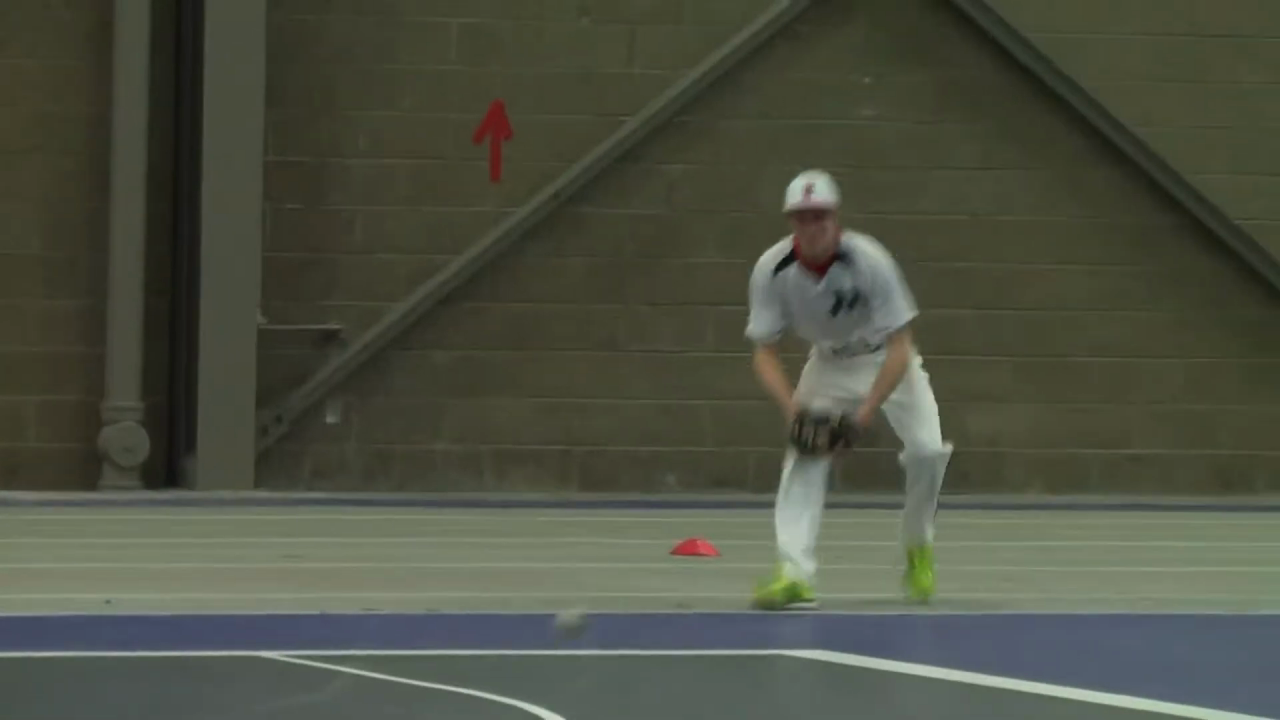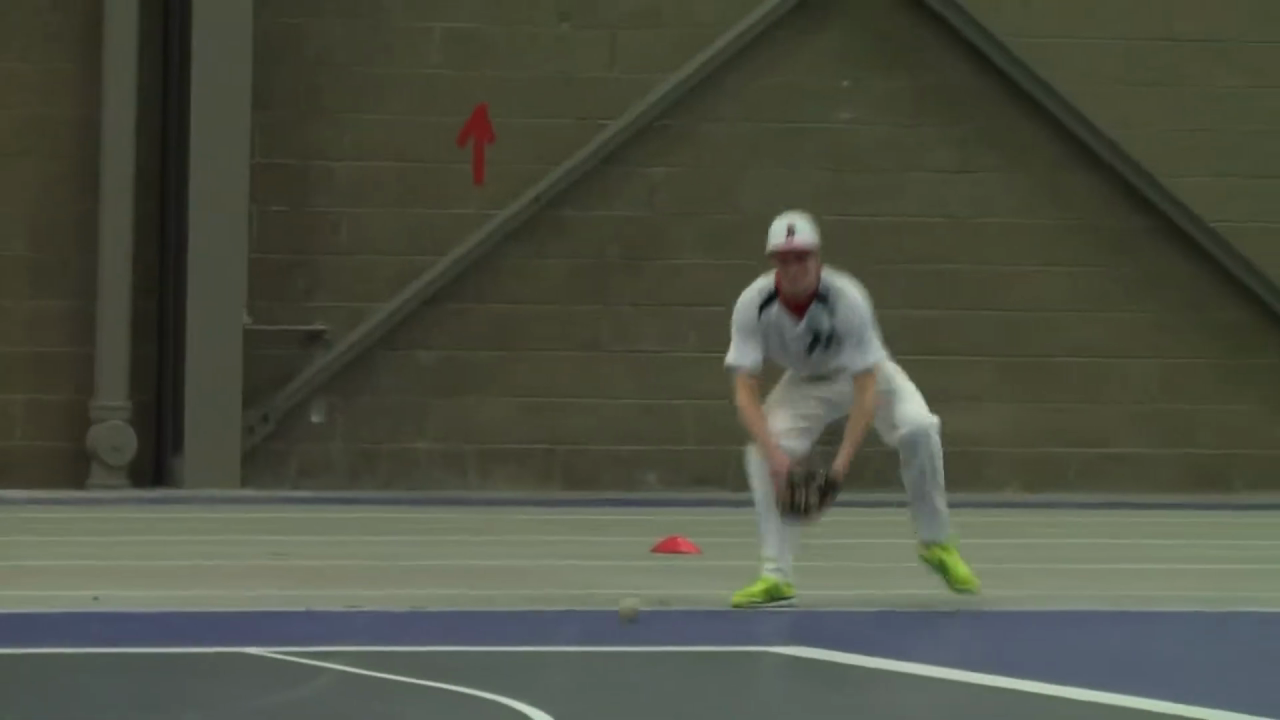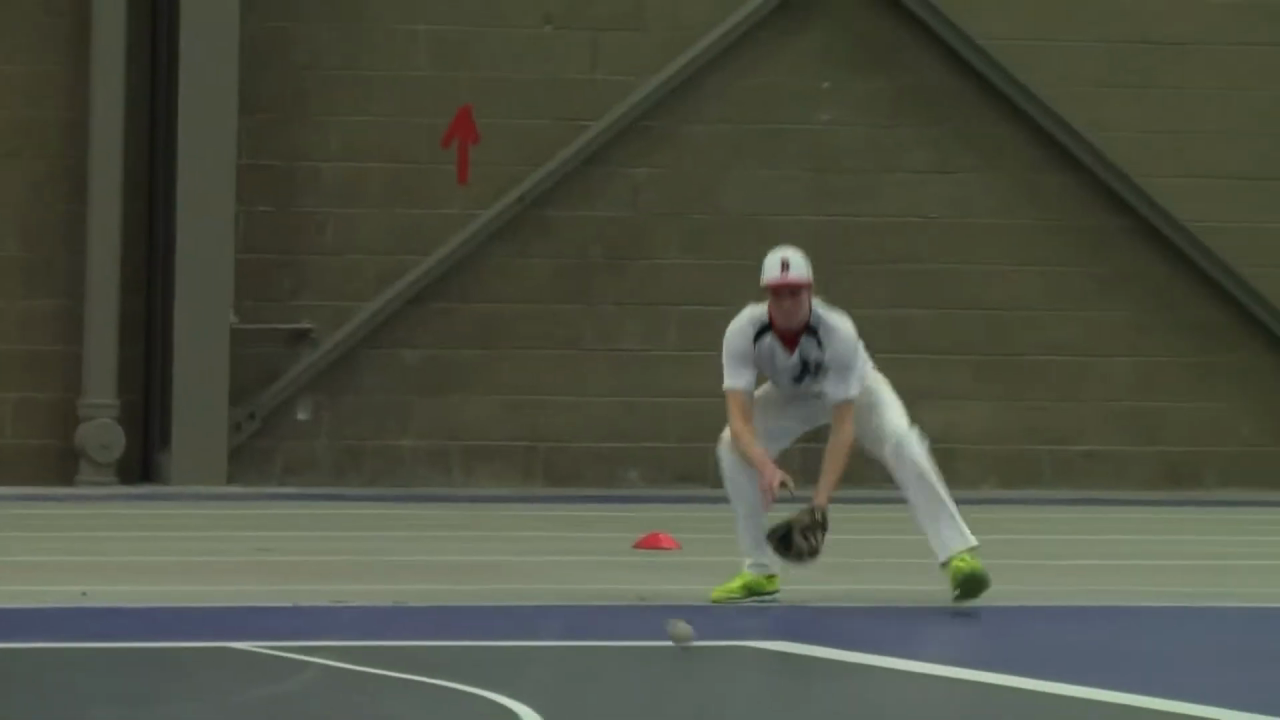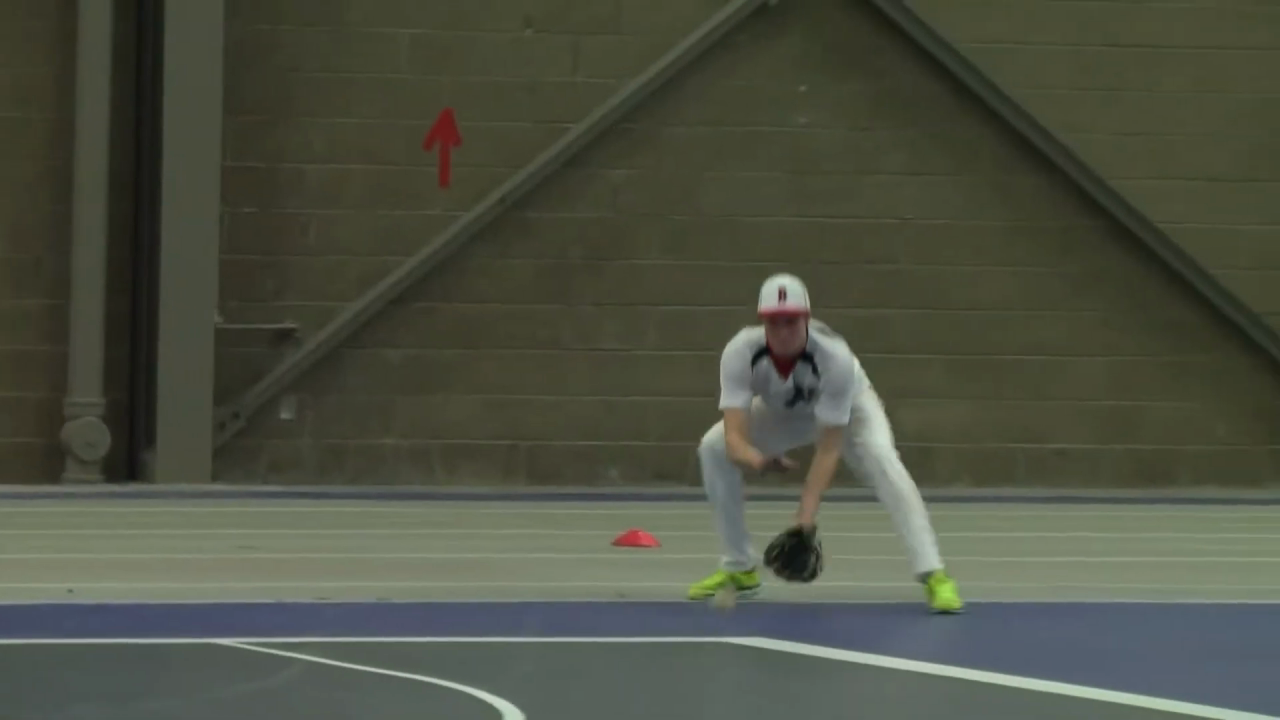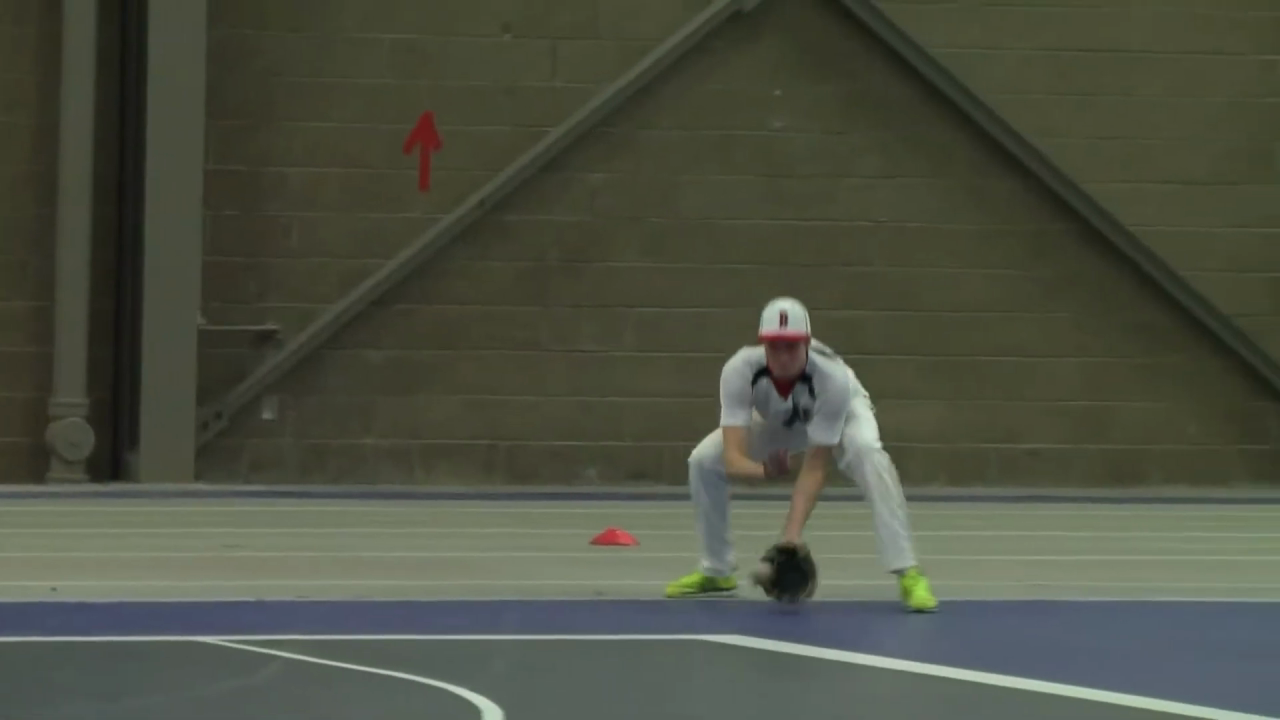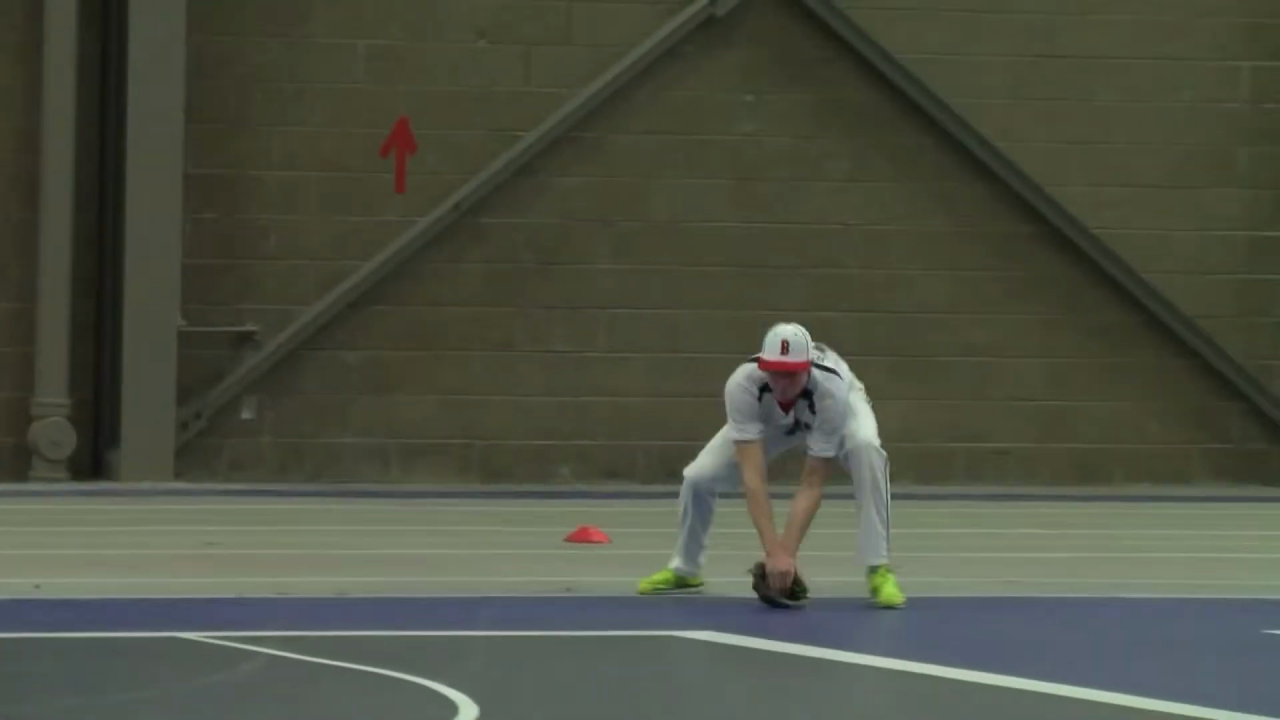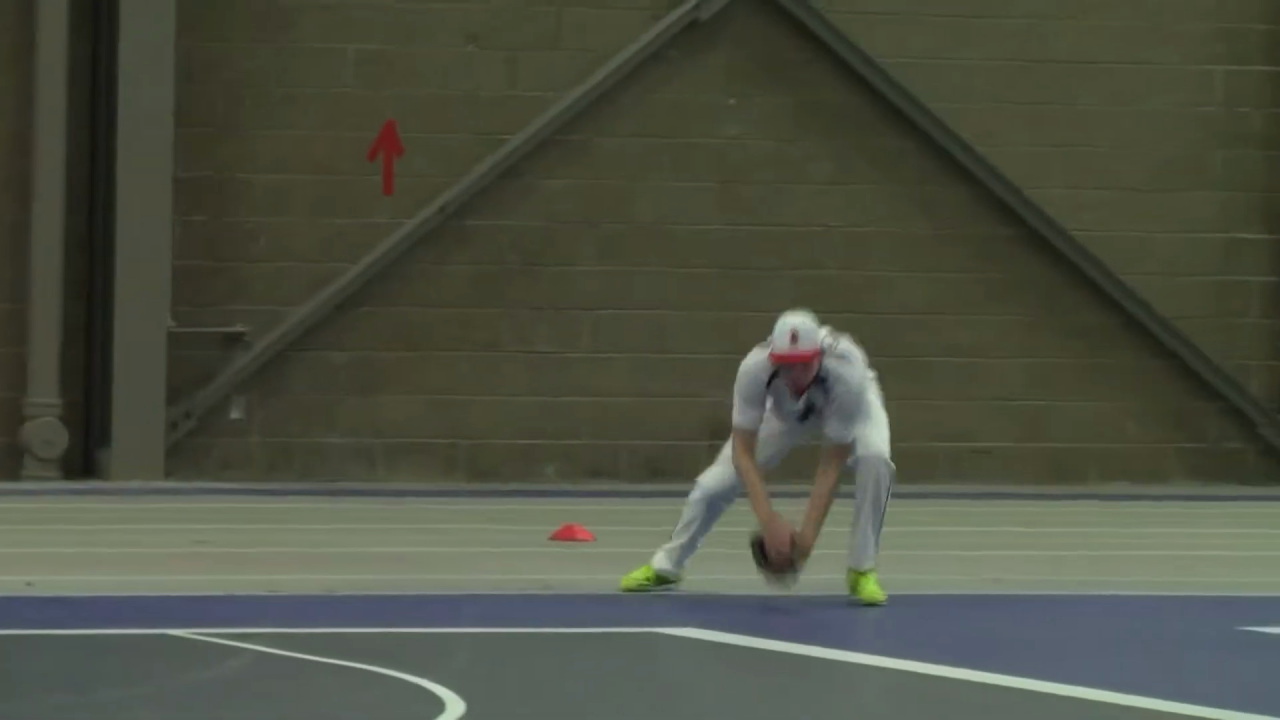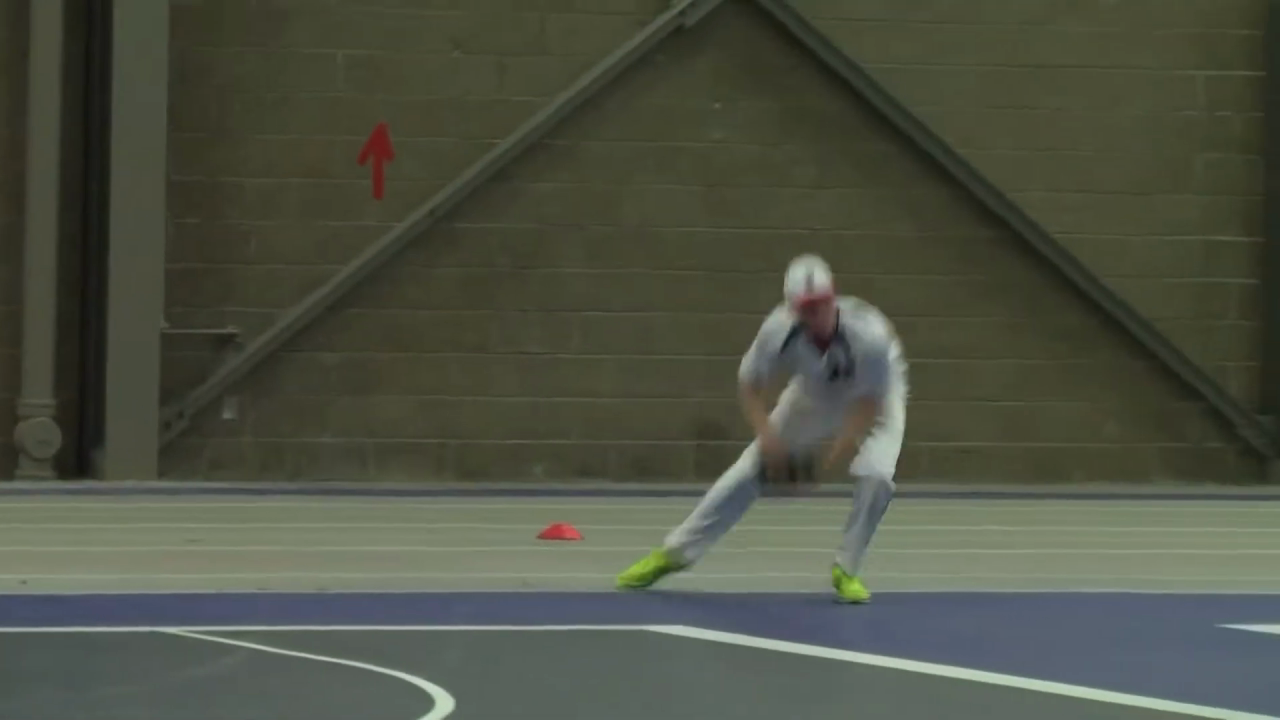
dt=0.1s
person 1, frame 1
left shoulder: (868, 261)
right shoulder: (771, 269)
left elbow: (901, 347)
right elbow: (764, 355)
left wrist: (869, 409)
right wrist: (795, 409)
left hip: (885, 357)
right hip: (829, 361)
left knee: (927, 450)
right knee: (804, 451)
left ankle: (916, 547)
right ankle: (794, 575)
person 1, frame 2
left shoulder: (847, 300)
right shoulder: (752, 305)
left elbow: (865, 388)
right elbow: (744, 392)
left wrist: (843, 461)
right wrist: (773, 451)
left hip: (865, 376)
right hip: (806, 381)
left knee: (919, 429)
right knee: (763, 453)
left ankle: (935, 543)
right ankle: (776, 575)
person 1, frame 3
left shoulder: (838, 331)
right shoulder: (743, 331)
left elbow: (846, 422)
right elbow: (737, 417)
left wrist: (822, 497)
right wrist: (765, 469)
left hip: (856, 386)
right hip: (788, 394)
left knee: (901, 440)
right knee: (732, 448)
left ankle: (958, 557)
right ankle: (760, 570)
person 1, frame 4
left shoulder: (835, 357)
right shoulder: (739, 351)
left elbow: (829, 448)
right elbow: (734, 435)
left wrist: (807, 515)
right wrist: (757, 460)
left hip: (847, 402)
right hip: (781, 411)
left knee: (881, 462)
right knee: (713, 451)
left ankle: (933, 574)
right ankle: (738, 567)
person 1, frame 5
left shoulder: (830, 377)
right shoulder: (740, 370)
left elbow: (815, 469)
right elbow: (734, 455)
left wrist: (792, 532)
right wrist: (760, 470)
left hip: (841, 406)
right hip: (773, 422)
left knee: (868, 458)
right knee: (704, 463)
left ankle: (908, 573)
right ankle: (717, 568)
person 1, frame 6
left shoulder: (833, 391)
right shoulder: (745, 382)
left elbow: (811, 484)
right elbow: (752, 473)
left wrist: (788, 552)
right wrist: (772, 549)
left hip: (833, 408)
right hip: (768, 422)
left knee: (865, 449)
right knee: (698, 478)
left ankle: (878, 571)
right ankle: (685, 570)
person 1, frame 7
left shoulder: (846, 378)
right shoulder: (756, 369)
left elbow: (833, 463)
right elbow: (743, 452)
left wrist: (810, 531)
right wrist: (769, 524)
left hip: (847, 409)
right hip: (786, 412)
left knee: (875, 460)
right knee: (716, 486)
left ankle: (861, 572)
right ankle: (666, 567)
person 1, frame 8
left shoulder: (868, 333)
right shoulder: (778, 329)
left elbow: (871, 405)
right elbow: (750, 388)
left wrist: (830, 458)
right wrist: (768, 437)
left hip: (875, 391)
right hip: (815, 392)
left knee: (875, 475)
right knee: (747, 475)
left ankle: (847, 569)
right ankle: (675, 551)
